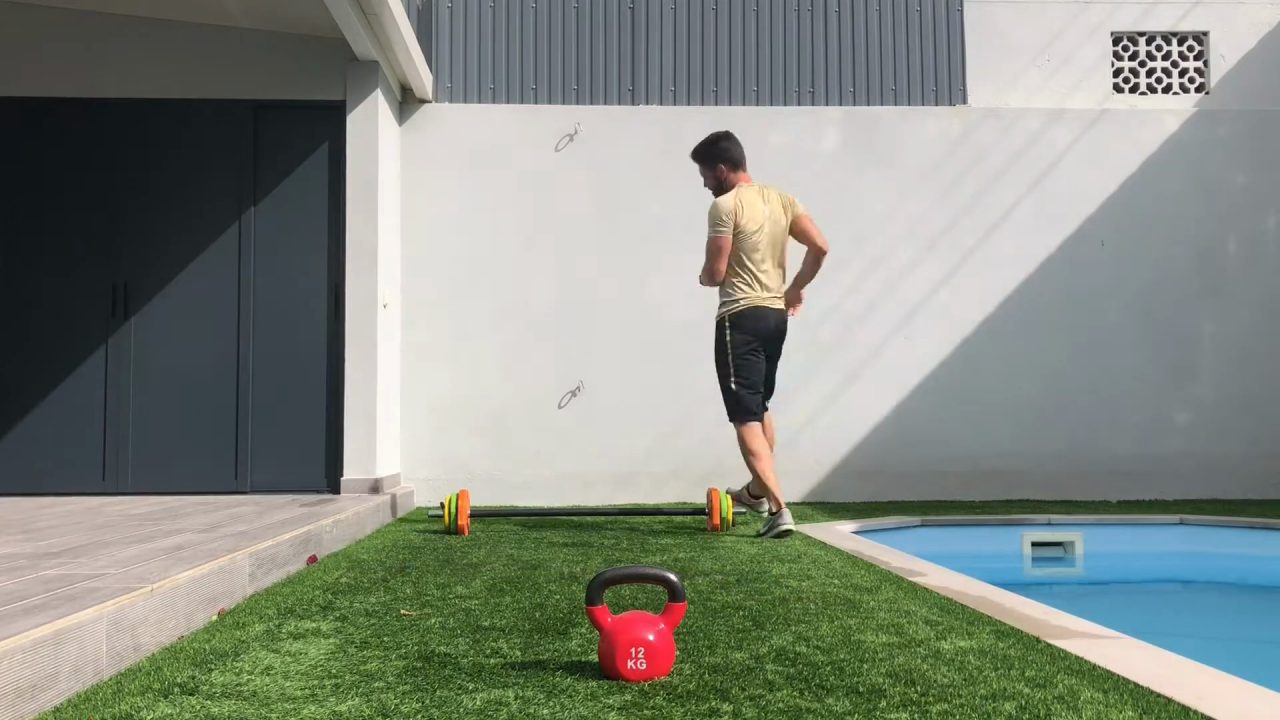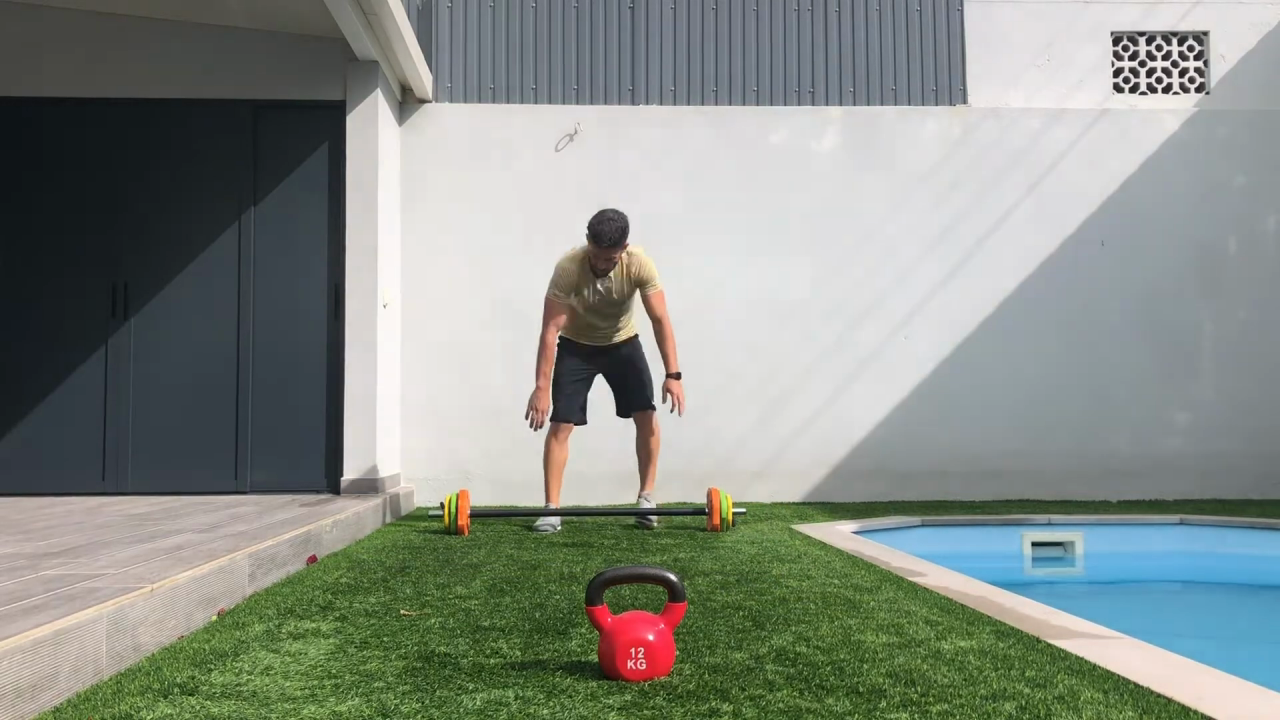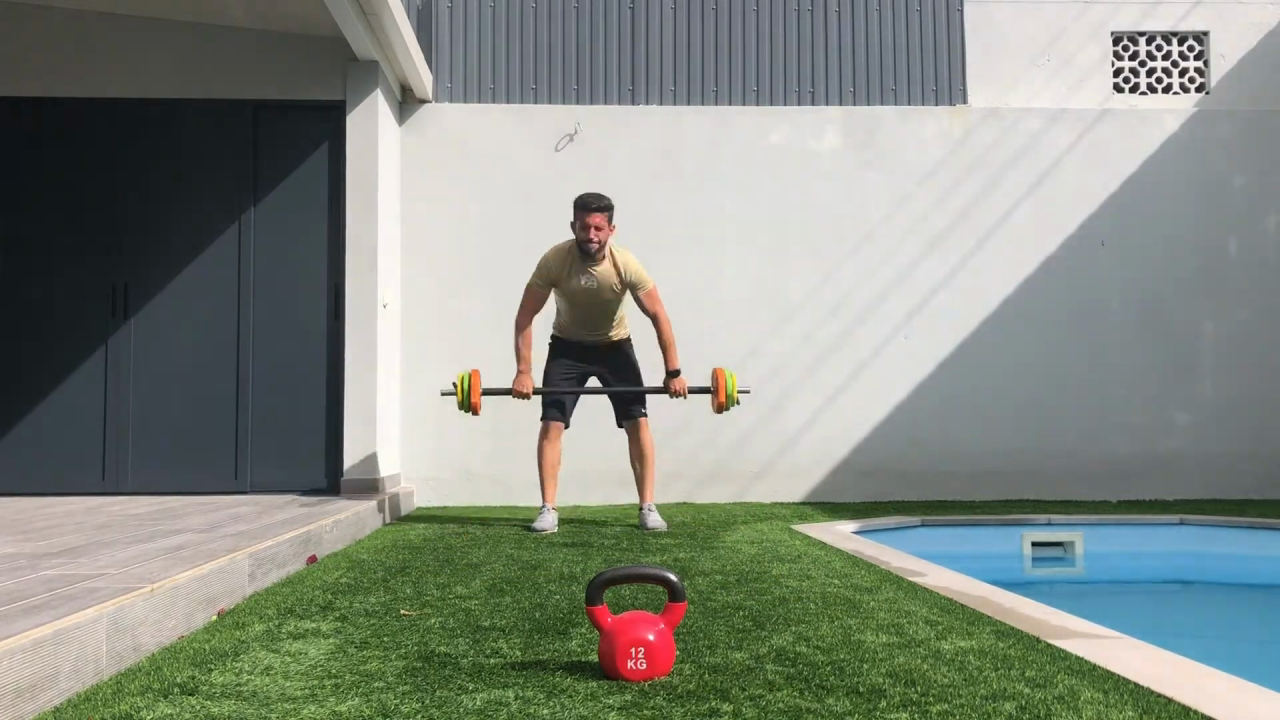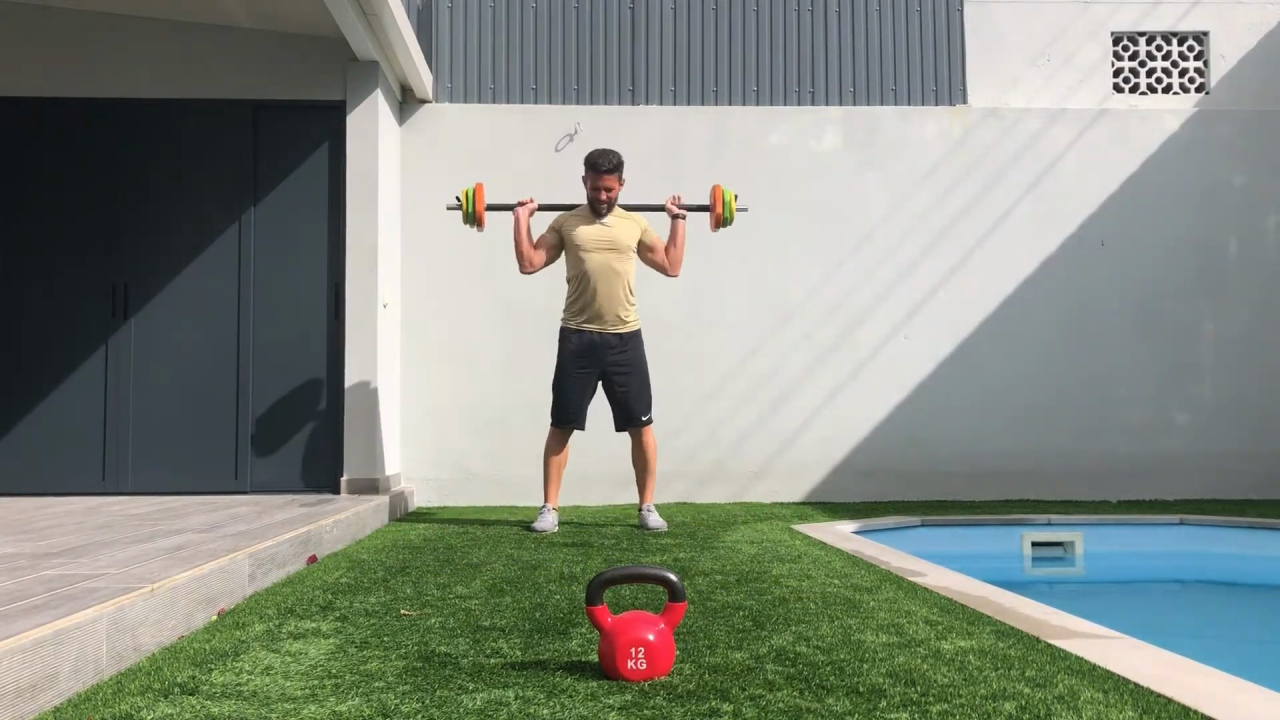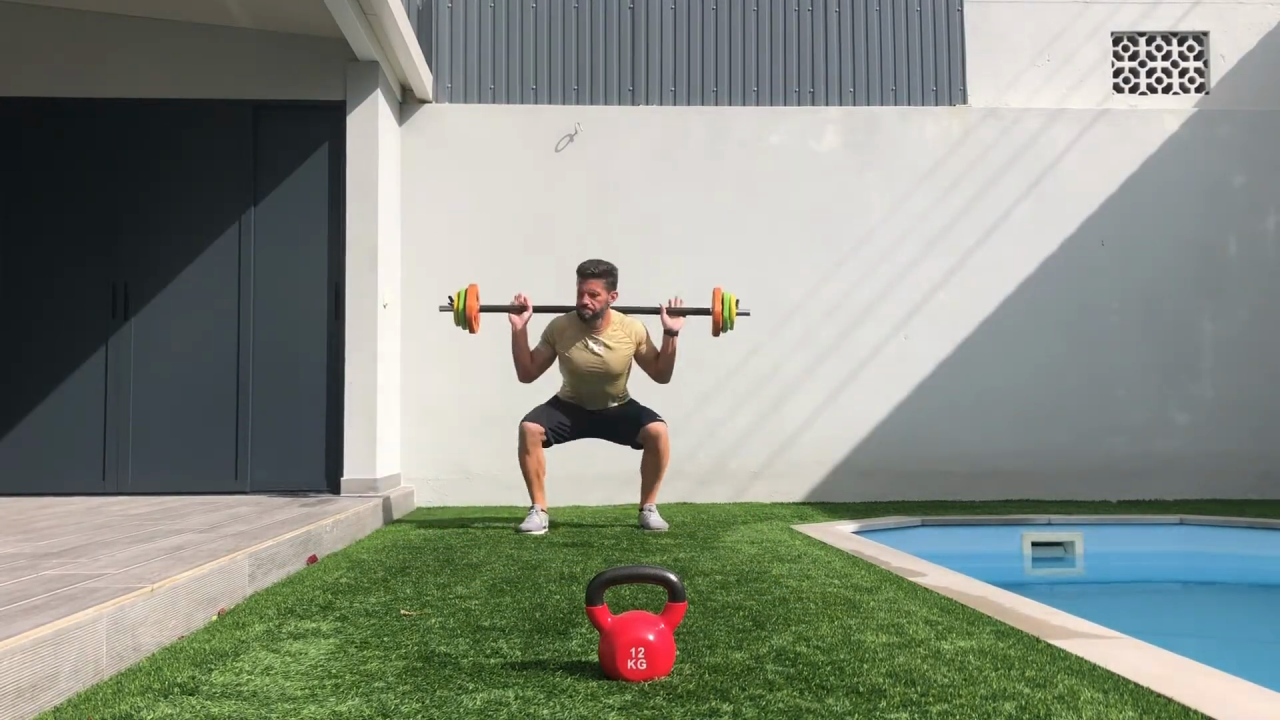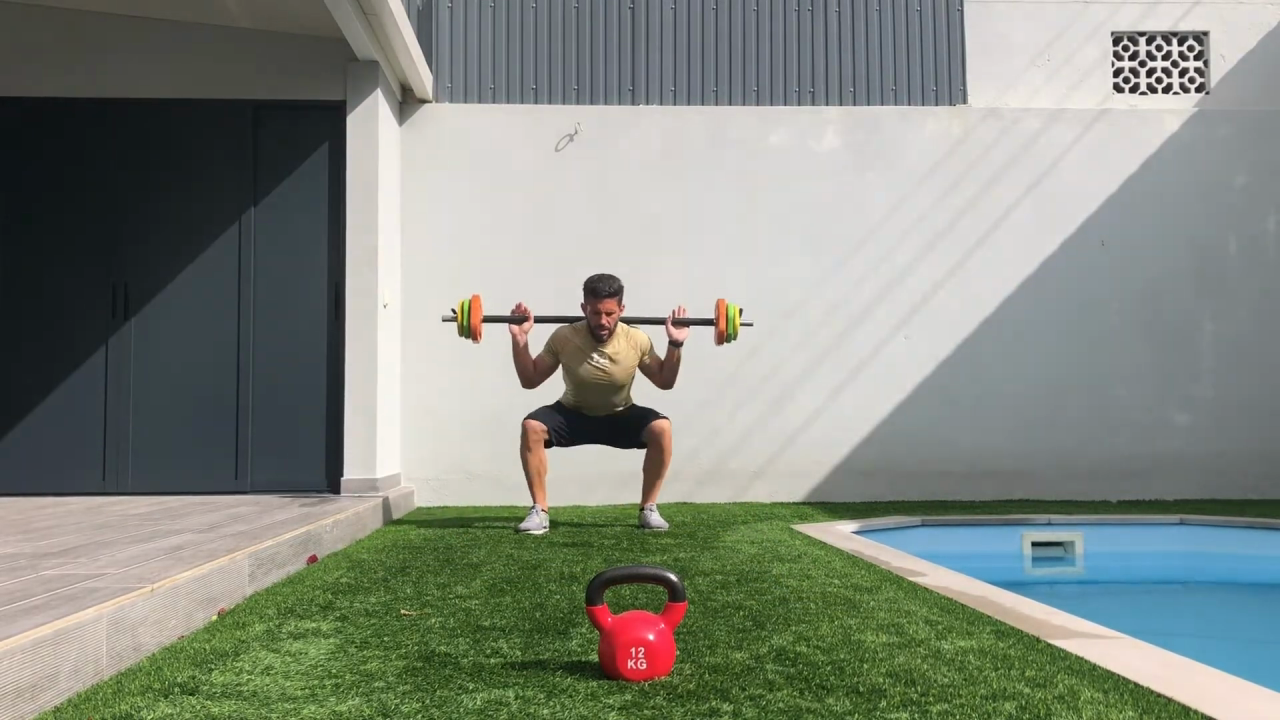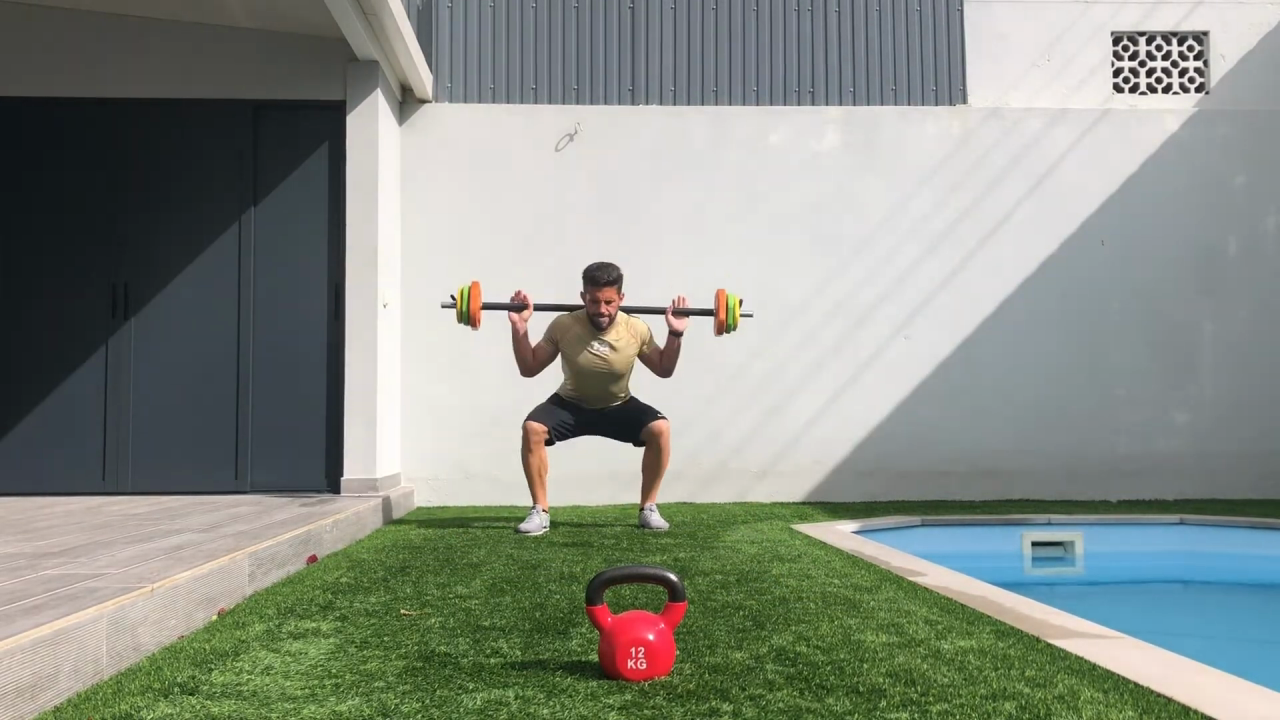
dt=0.7s
person 1, frame 1
left shoulder: (724, 206)
right shoulder: (782, 200)
left elbow: (716, 272)
right elbow: (820, 246)
left wrist: (705, 275)
right wrist: (796, 288)
left hip: (740, 318)
right hip: (776, 315)
left knee: (746, 418)
right knee: (759, 407)
left ankle: (779, 510)
right ankle: (757, 491)
person 1, frame 2
left shoulder: (639, 263)
right shoulder: (569, 267)
left elbow: (661, 320)
right elbow: (550, 328)
left wrist: (673, 375)
right wrist: (542, 385)
left hip: (622, 343)
right hip: (576, 346)
left knee: (646, 417)
right knee: (561, 425)
left ankle: (646, 499)
right ankle: (552, 508)
person 1, frame 3
left shoulder: (626, 264)
right shoulder: (555, 260)
left elbow: (658, 316)
right elbow: (525, 316)
left wrist: (673, 371)
right wrist: (523, 370)
left hip: (614, 346)
right hip: (567, 347)
left knee: (637, 422)
right knee: (552, 424)
left ankle: (648, 508)
right ankle: (548, 510)
person 1, frame 4
left shoulder: (635, 222)
right shoulder: (566, 222)
left elbow: (671, 267)
right elbow: (528, 264)
left wrist: (677, 219)
right wrist: (522, 221)
left hip: (624, 339)
right hip: (577, 338)
left knee: (641, 426)
right knee: (561, 427)
left ankle: (647, 508)
right ankle: (549, 508)
person 1, frame 5
left shoulder: (632, 330)
right shoulder: (559, 329)
left elbow: (661, 375)
right elbow: (526, 374)
left wrist: (670, 335)
right wrist: (519, 330)
left hip: (617, 409)
right hip: (570, 407)
left knee: (658, 432)
right knee: (529, 429)
left ankle: (648, 508)
right ankle: (538, 510)
person 1, frame 6
left shoulder: (636, 341)
right shoulder: (564, 338)
left elbow: (665, 381)
right elbow: (529, 380)
left wrist: (675, 346)
right wrist: (520, 342)
left hip: (620, 415)
right hip: (572, 414)
left knee: (661, 430)
right knee: (532, 428)
left ankle: (648, 509)
right ankle: (539, 512)
person 1, frame 7
left shoulder: (636, 330)
right shoulder: (563, 326)
left elbow: (663, 370)
right elbow: (529, 368)
left wrist: (675, 335)
right wrist: (519, 328)
left hip: (618, 406)
right hip: (571, 404)
left knee: (660, 429)
right knee: (533, 428)
left ankle: (648, 508)
right ankle: (540, 510)
